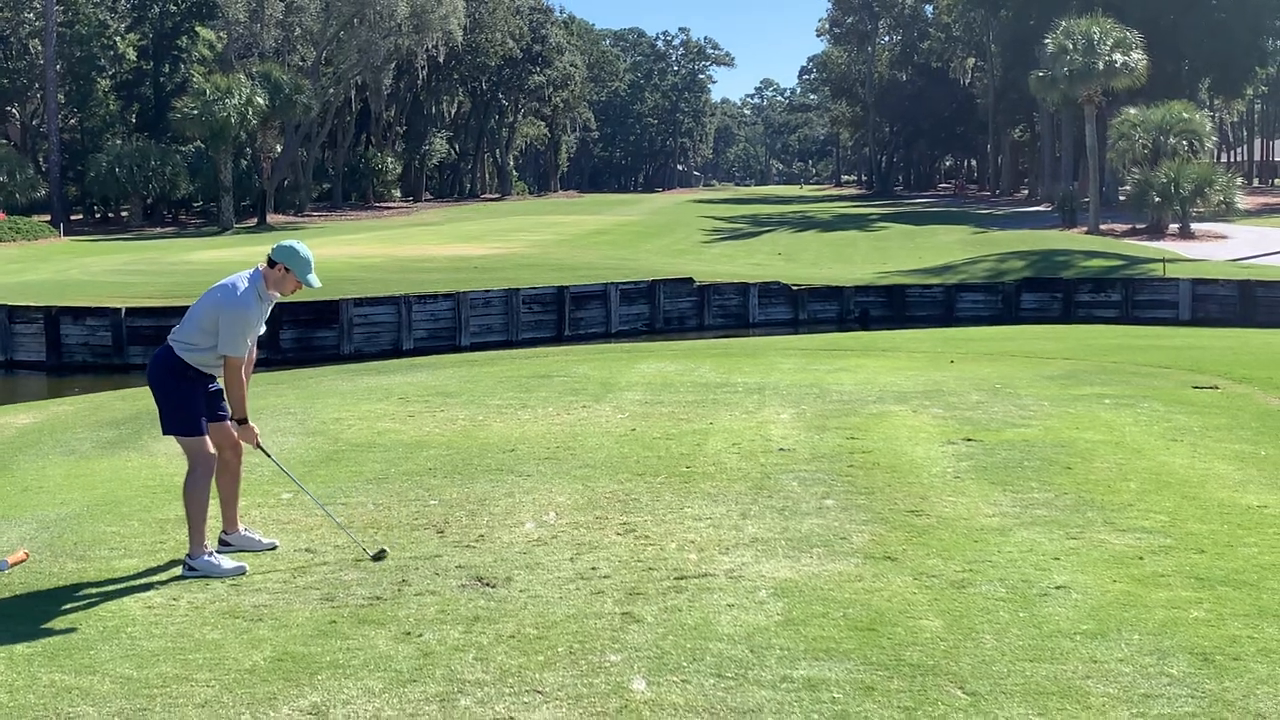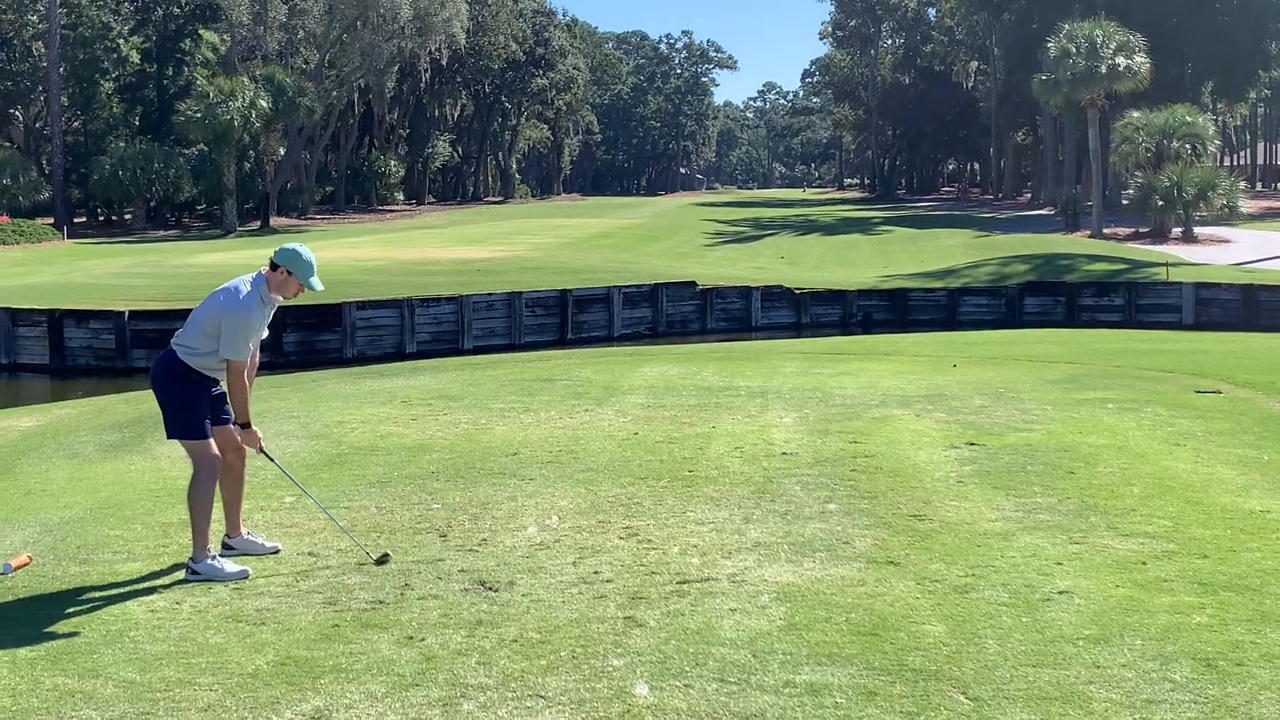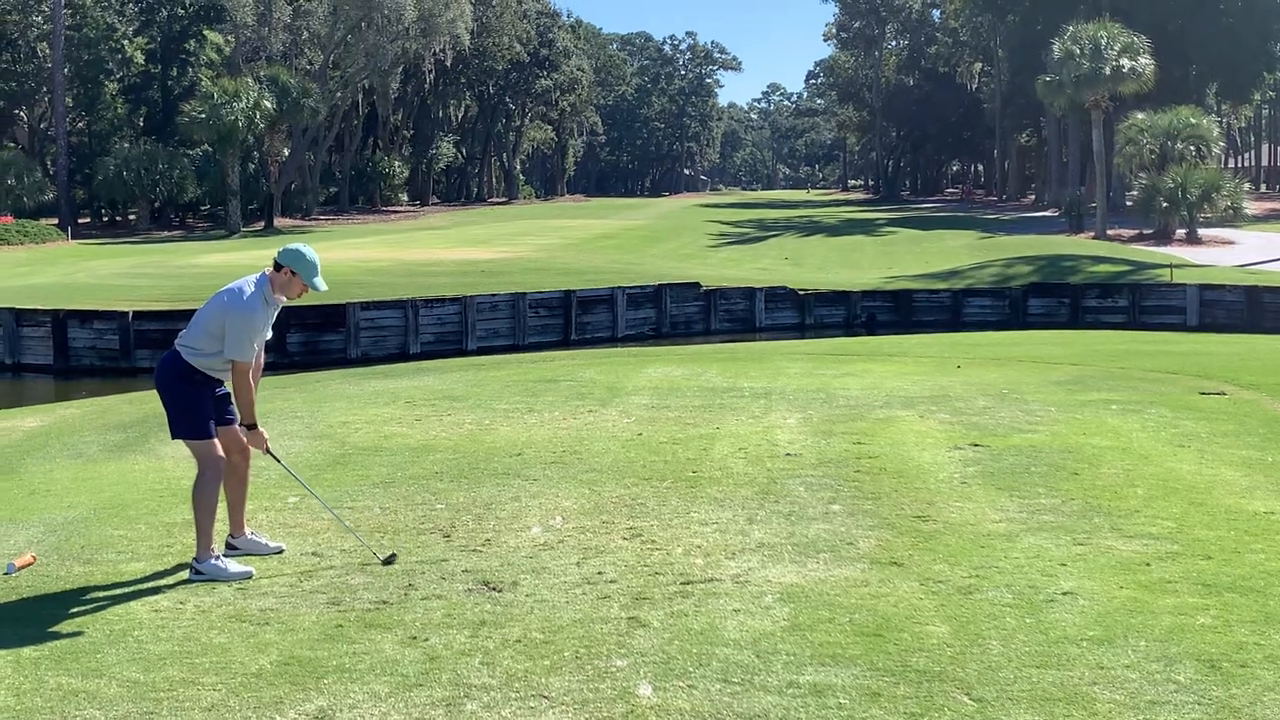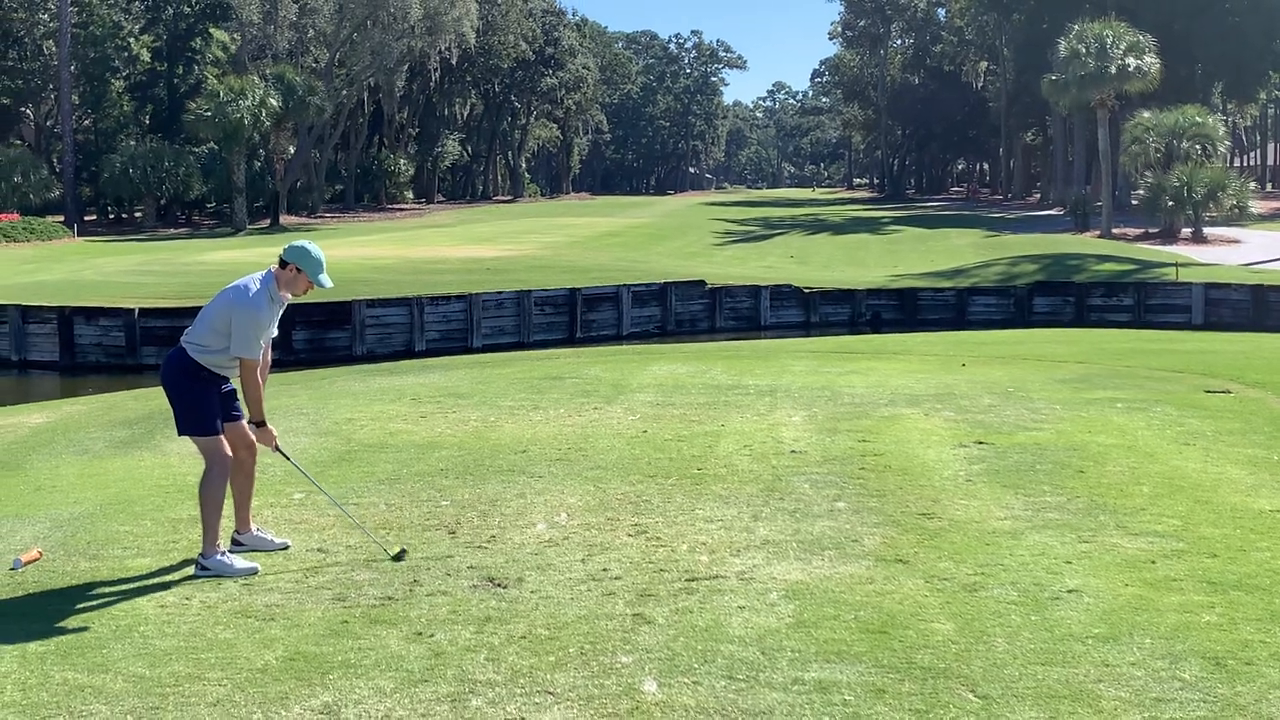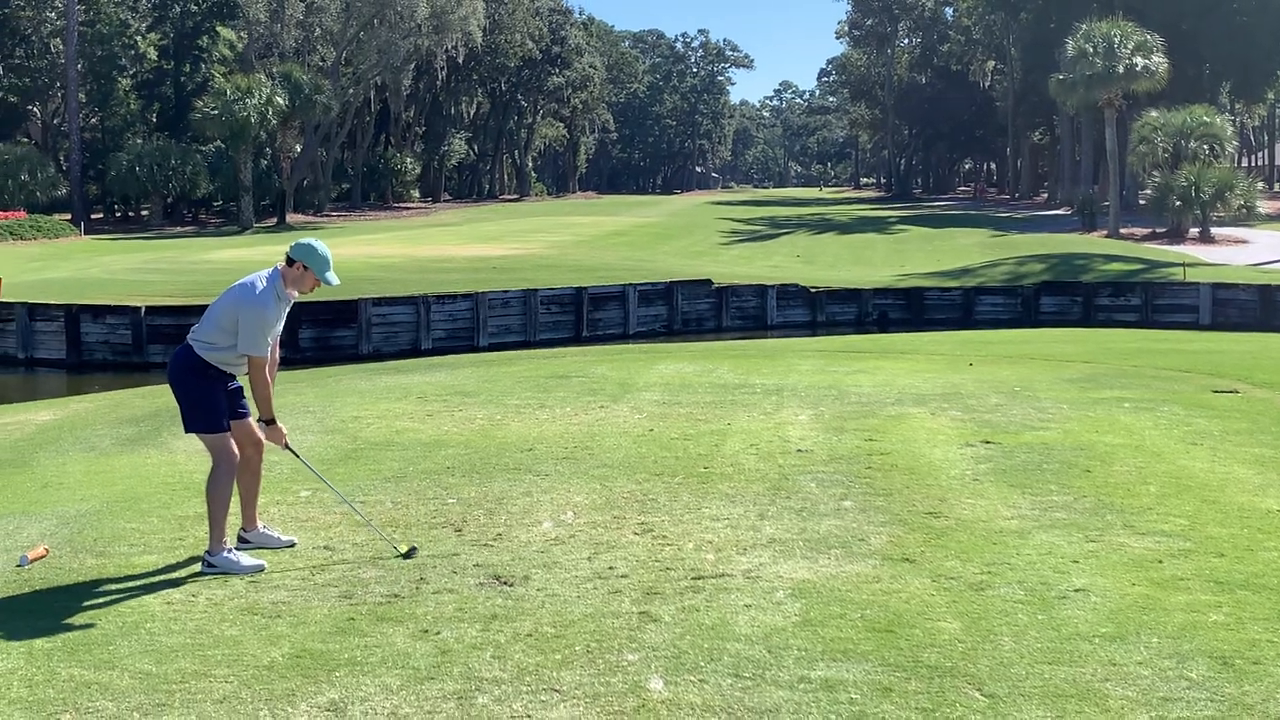
dt=0.1s
person 1, frame 1
left shoulder: (263, 292)
right shoulder: (241, 302)
left elbow: (249, 353)
right elbow: (234, 370)
left wrist: (239, 412)
right wrist: (242, 420)
left hip: (199, 372)
right hip: (174, 372)
left knee: (231, 448)
right knee: (204, 459)
left ankle: (232, 532)
right ankle: (197, 555)
person 1, frame 2
left shoulder: (265, 296)
right shoulder: (244, 306)
left elbow: (252, 357)
right elbow: (236, 374)
left wrist: (242, 416)
right wrist: (245, 425)
left hip: (202, 376)
right hip: (177, 376)
left knee: (234, 452)
right knee: (209, 463)
left ankle: (235, 536)
right ankle: (200, 559)
person 1, frame 3
left shoulder: (269, 297)
right shoulder: (248, 306)
left elbow: (256, 357)
right elbow: (241, 375)
left wrist: (246, 419)
right wrist: (251, 425)
left hip: (206, 376)
right hip: (181, 376)
left knee: (239, 451)
right knee: (213, 463)
left ankle: (239, 536)
right ankle: (204, 559)
person 1, frame 4
left shoulder: (275, 294)
right shoulder: (254, 303)
left elbow: (264, 355)
right elbow: (249, 372)
left wrist: (256, 416)
right wrist: (260, 423)
left hip: (212, 373)
right hip: (187, 373)
left knee: (246, 448)
right knee: (220, 460)
left ankle: (244, 532)
right ankle: (210, 555)
person 1, frame 5
left shoulder: (282, 292)
right shoulder: (260, 302)
left elbow: (272, 353)
right elbow: (258, 370)
left wrist: (264, 416)
right wrist: (270, 421)
left hip: (219, 371)
right hip: (194, 371)
left knee: (253, 445)
right knee: (227, 457)
left ankle: (251, 529)
right ankle: (217, 552)
